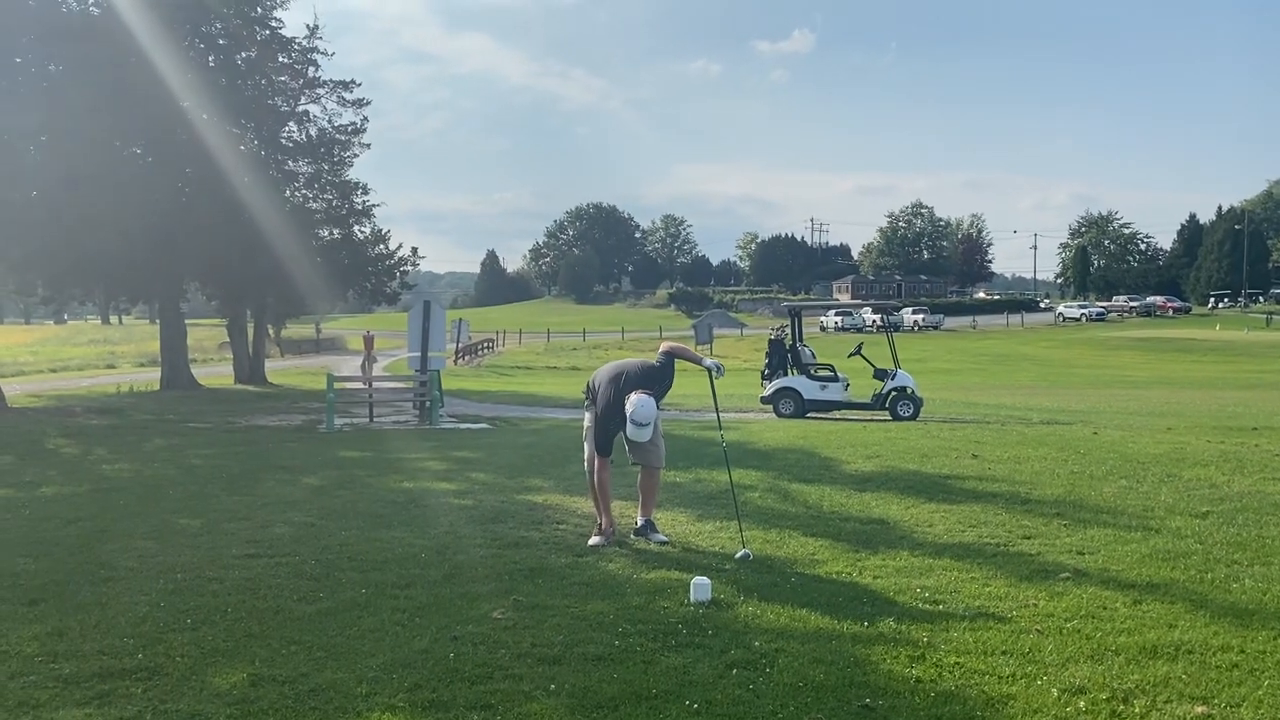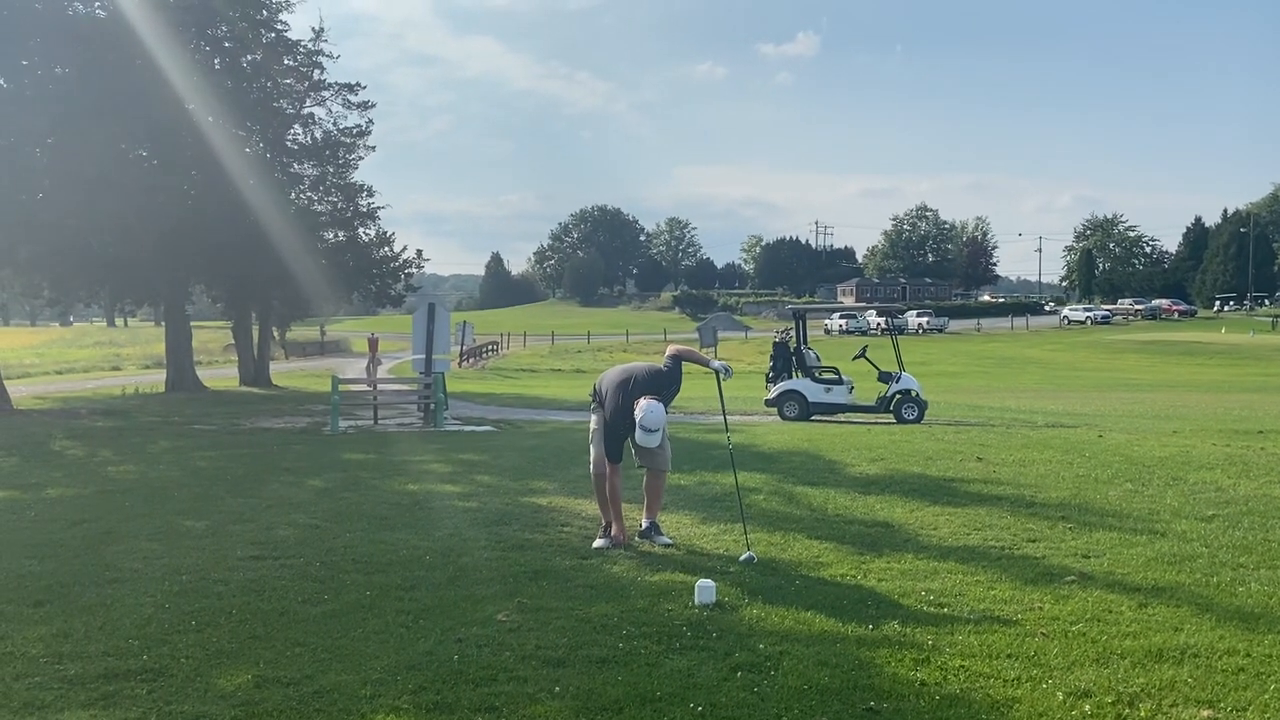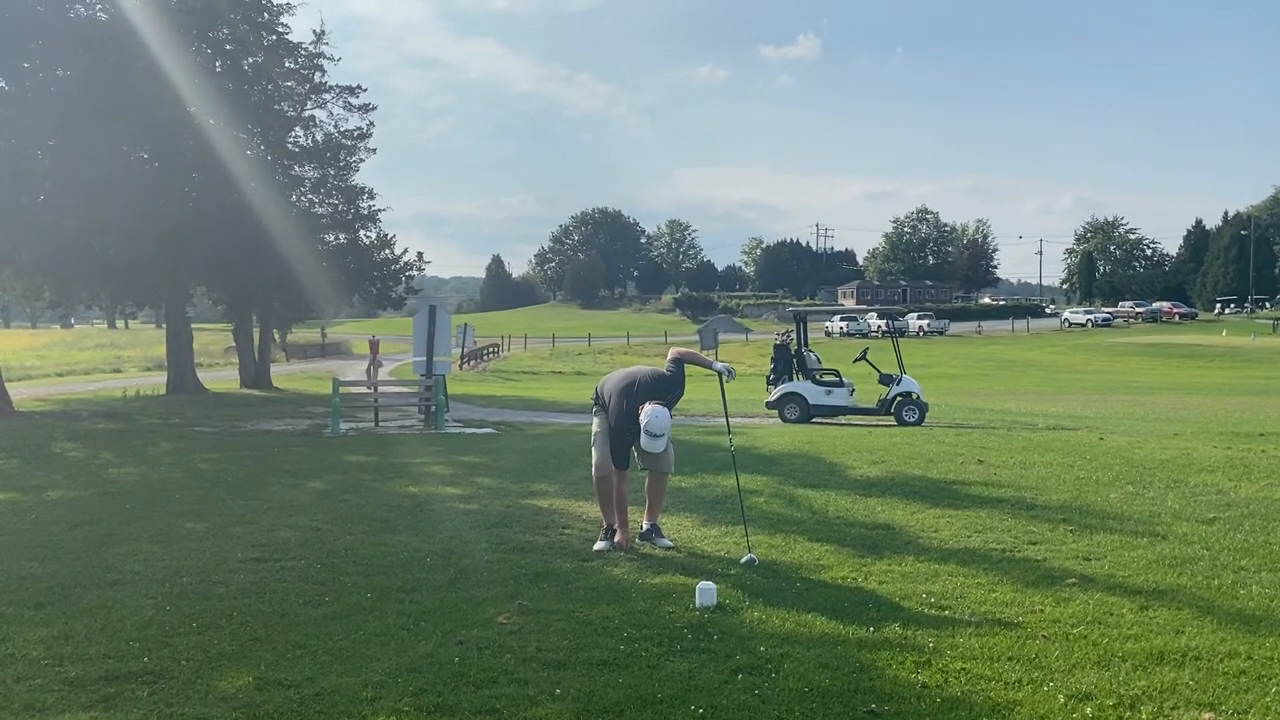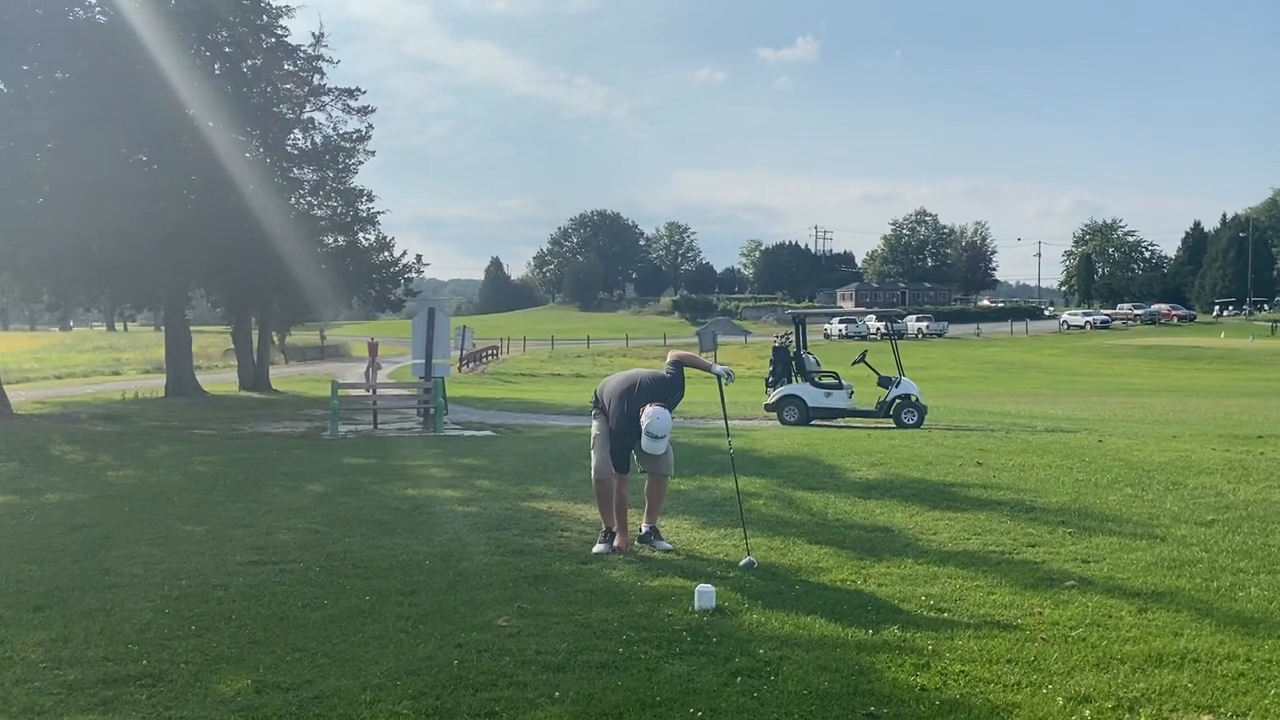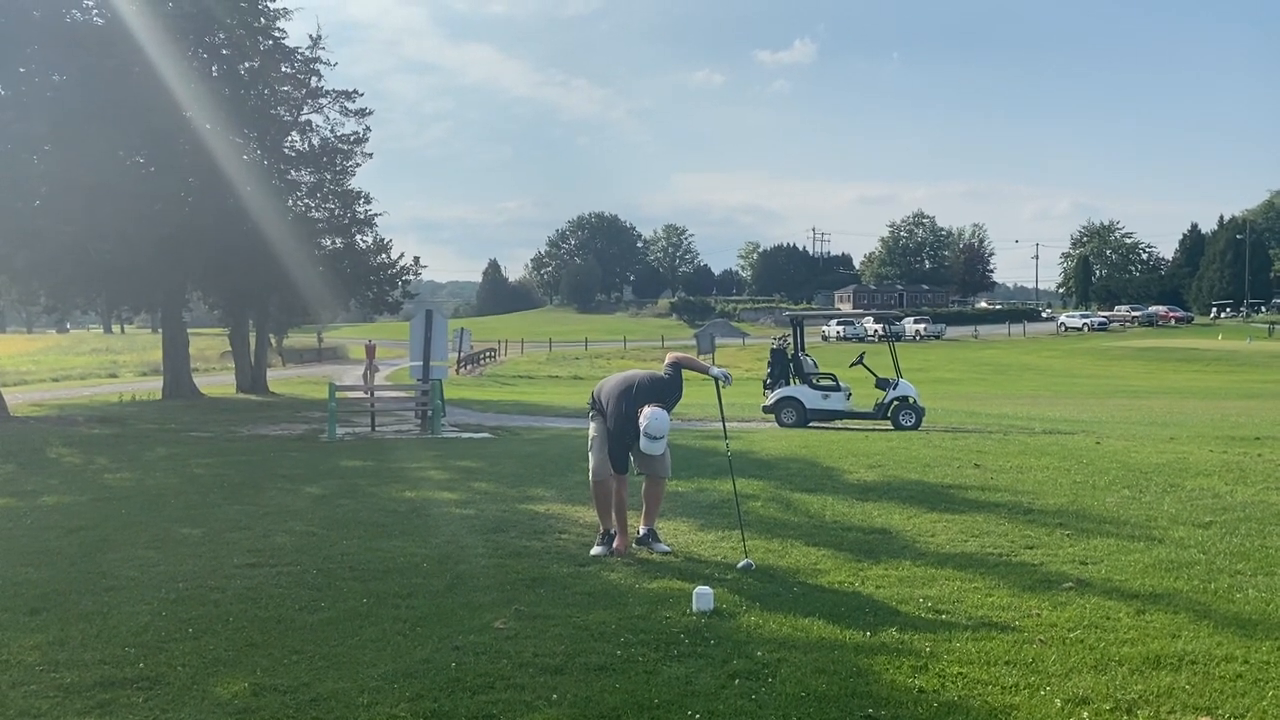
dt=0.4s
person 1, frame 1
left shoulder: (660, 377)
right shoulder: (608, 414)
left elbow: (667, 346)
right elbow: (602, 466)
left wrist: (703, 360)
right wrist: (607, 515)
left hip: (643, 405)
right hip: (599, 400)
left knee: (654, 459)
right knee: (593, 462)
left ankle: (644, 522)
right ankle: (602, 523)
person 1, frame 2
left shoulder: (667, 381)
right shoulder: (616, 420)
left elbow: (673, 349)
right elbow: (613, 473)
left wrist: (710, 362)
right wrist: (618, 523)
left hip: (648, 403)
right hip: (605, 403)
left knee: (660, 462)
right knee: (600, 465)
left ankle: (649, 524)
right ankle: (608, 525)
person 1, frame 3
left shoulder: (671, 386)
right shoulder: (622, 426)
left elbow: (675, 352)
right elbow: (621, 480)
left wrist: (713, 364)
right wrist: (623, 529)
left hip: (644, 397)
right hip: (607, 406)
left knee: (662, 465)
right knee: (602, 468)
left ankle: (650, 526)
right ankle: (610, 528)
person 1, frame 4
left shoulder: (671, 389)
right shoulder: (622, 429)
left elbow: (673, 355)
right elbow: (621, 483)
left wrist: (712, 367)
right wrist: (622, 533)
left hip: (643, 399)
right hip: (606, 409)
left knee: (662, 467)
right knee: (602, 471)
left ankle: (649, 529)
right ankle: (609, 531)
person 1, frame 5
left shoulder: (670, 390)
right shoulder: (621, 430)
left elbow: (672, 357)
right elbow: (620, 484)
left wrist: (710, 369)
right wrist: (622, 534)
left hip: (640, 402)
right hip: (604, 411)
left knee: (659, 470)
right knee: (600, 472)
left ankle: (646, 531)
right ankle: (607, 532)
